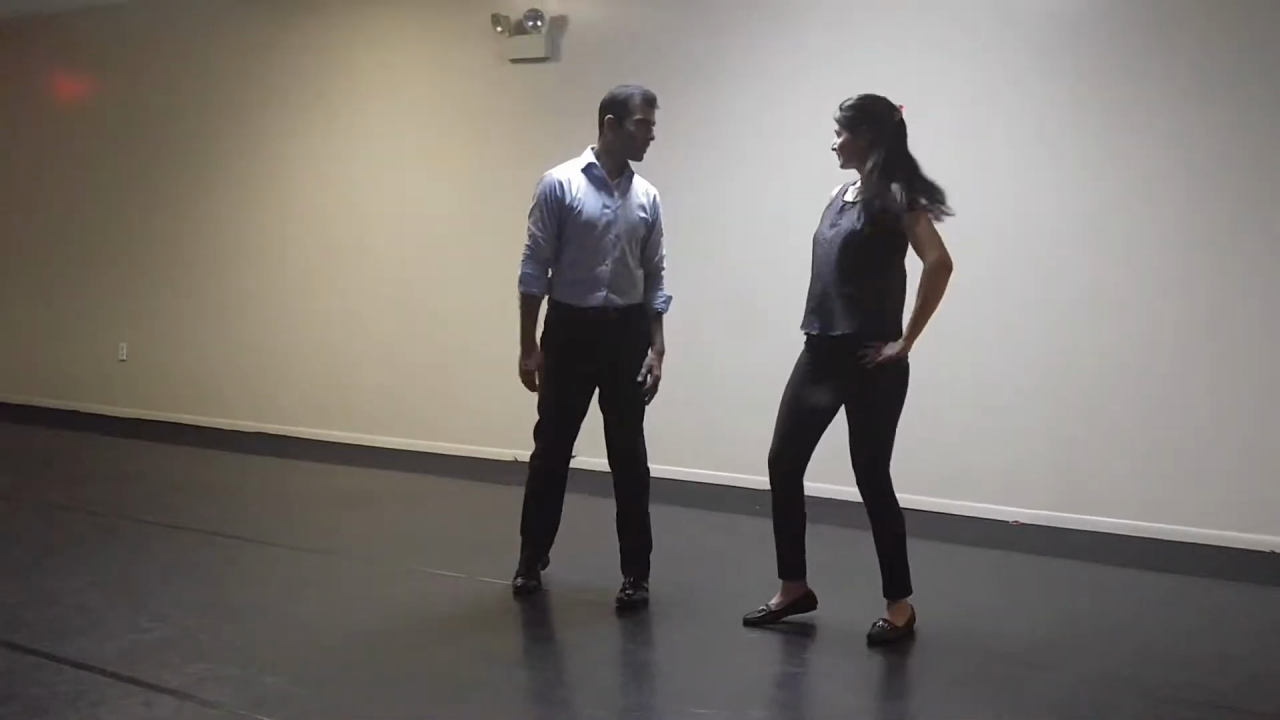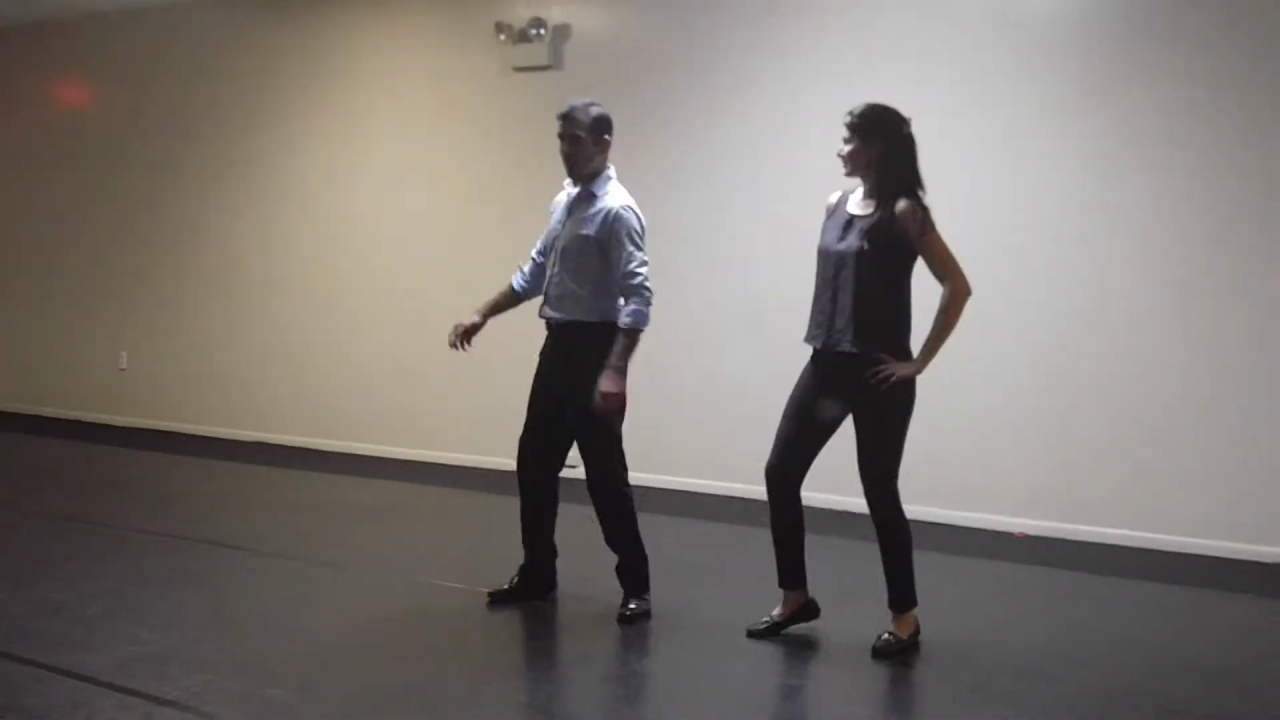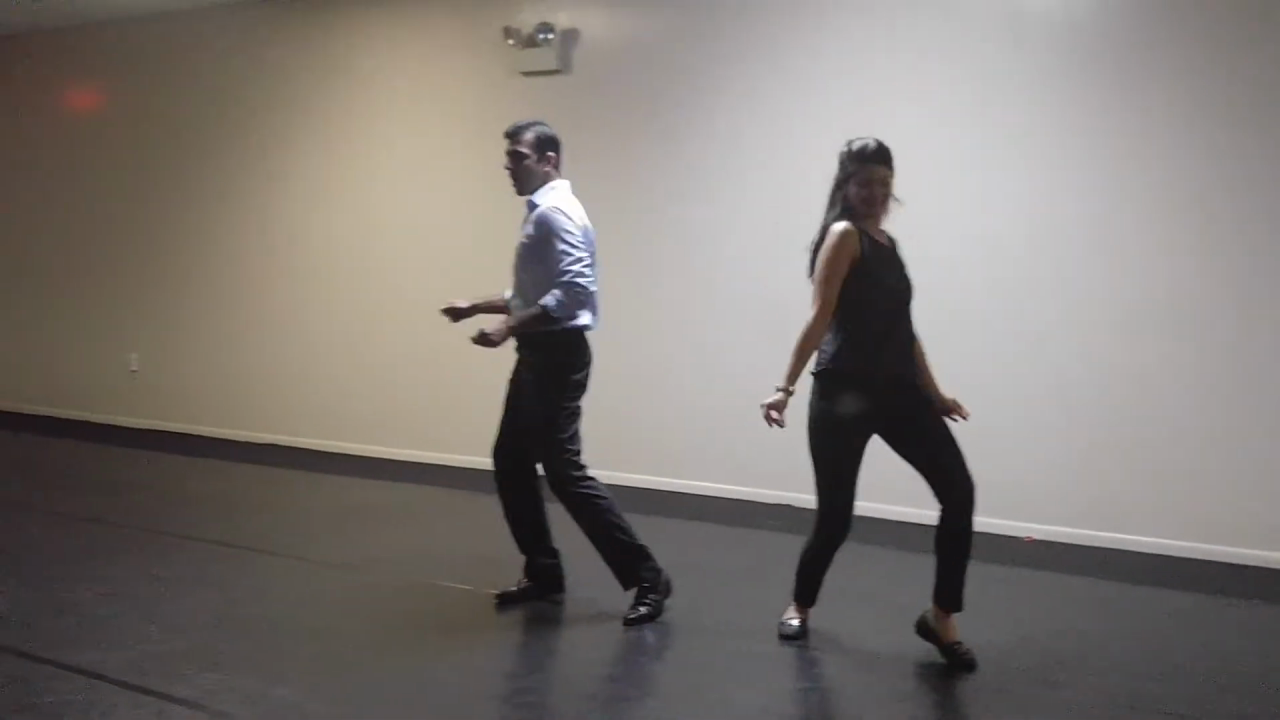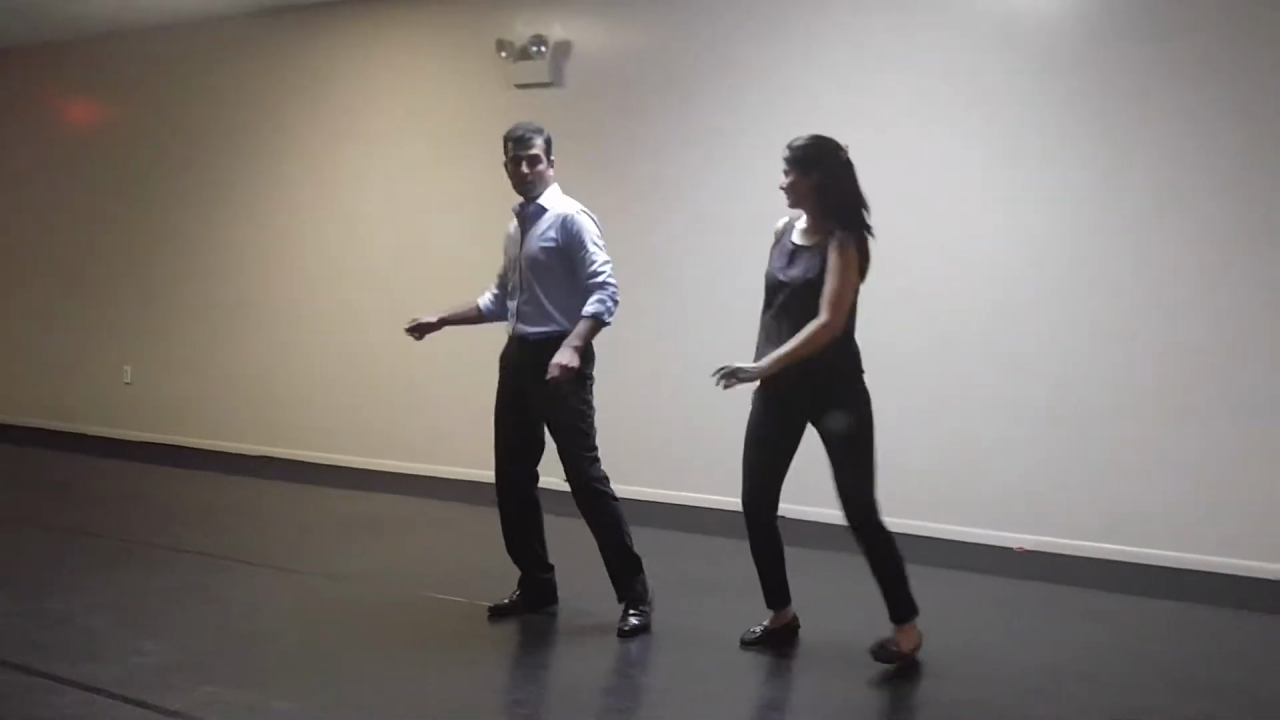
dt=1s
person 1, frame 1
left shoulder: (893, 194)
right shoulder: (841, 195)
left elbow: (939, 263)
left wrist: (904, 341)
right wrist: (820, 341)
left hip: (871, 359)
right hip: (821, 352)
left knee: (872, 480)
right knee: (782, 464)
left ankle: (899, 604)
right ankle: (794, 587)
person 1, frame 2
left shoulder: (904, 212)
right shoulder: (836, 205)
left elbow: (957, 287)
left wrist: (920, 361)
left hip: (878, 373)
right hip: (826, 365)
left knee: (879, 493)
right knee: (780, 473)
left ankle: (904, 617)
right ankle: (794, 597)
person 1, frame 3
left shoulder: (889, 243)
right shoulder: (842, 236)
right elbow: (820, 317)
left wrist: (933, 393)
right wrist: (786, 387)
left hip: (898, 390)
right hip: (843, 390)
left knee: (959, 491)
right knee: (835, 518)
left ankle: (941, 617)
right ankle: (800, 606)
person 1, frame 4
left shoulder: (844, 241)
right shoulder: (783, 231)
left elbow: (831, 321)
left wrist: (766, 364)
left hip: (835, 389)
right hip: (777, 388)
left knee: (860, 509)
right knee: (756, 504)
left ankle: (905, 624)
right ankle: (781, 614)
person 2, frame 1
left shoulder: (647, 197)
right shoulder: (559, 184)
left elbow: (654, 281)
right elbow: (535, 268)
left wrist: (657, 349)
right wrist: (529, 345)
left hip: (626, 333)
right hip: (569, 330)
left knee: (629, 457)
right knee: (551, 449)
left ankle: (636, 573)
right ankle: (532, 559)
person 2, frame 2
left shoulder: (618, 210)
right shoulder: (564, 202)
left elbow: (637, 297)
right elbow: (534, 273)
left wrist: (616, 370)
right wrist: (481, 316)
left hip: (595, 348)
right hip: (557, 345)
left knee: (604, 470)
right knee: (535, 461)
left ankle: (635, 585)
right ankle: (537, 573)
person 2, frame 3
left shoulder: (557, 212)
right shoulder: (539, 212)
left elbow: (573, 290)
left wrist: (508, 327)
right wrist: (479, 306)
left hip: (557, 355)
right hip: (536, 354)
left knee: (565, 471)
right knee: (510, 463)
left ankle: (647, 579)
right ankle: (543, 573)
person 2, frame 4
left shoulder: (571, 217)
right shoulder: (516, 224)
left elbow: (604, 290)
left wrist: (574, 346)
right wrist: (441, 320)
left hip: (559, 361)
right hip: (518, 359)
left knee: (585, 475)
right knee: (512, 478)
left ankle: (634, 595)
right ankle: (536, 583)
